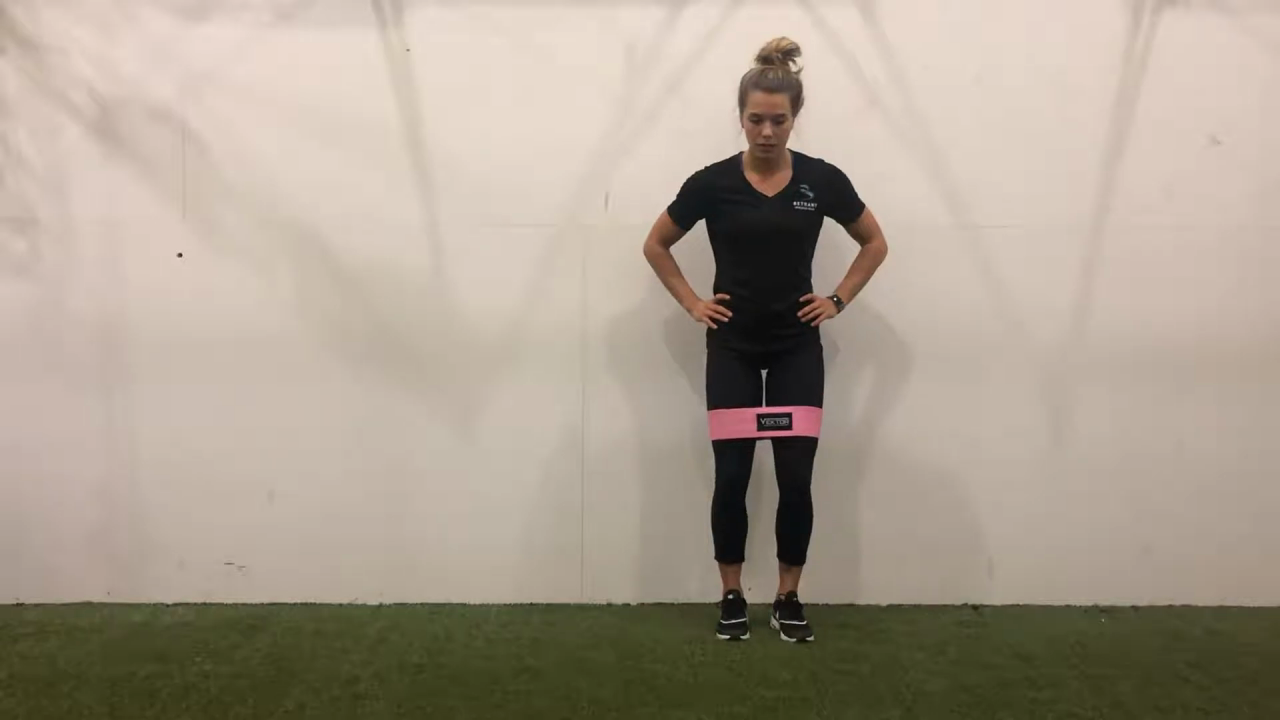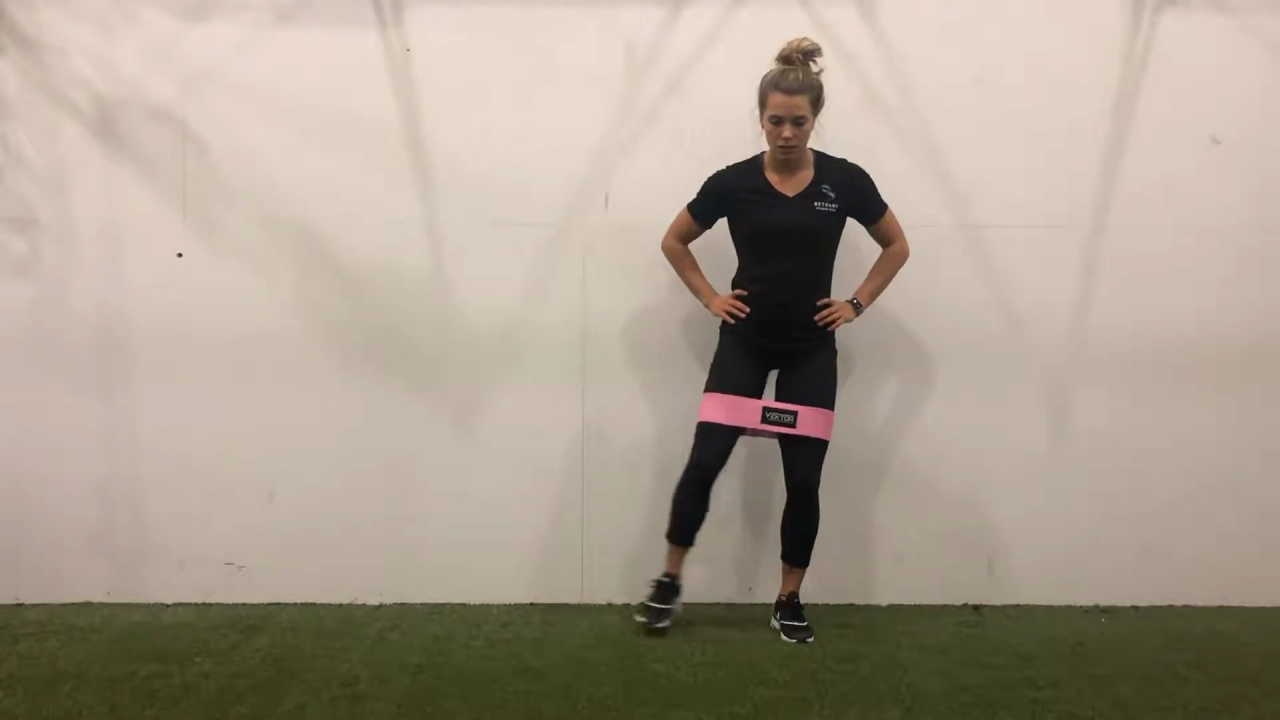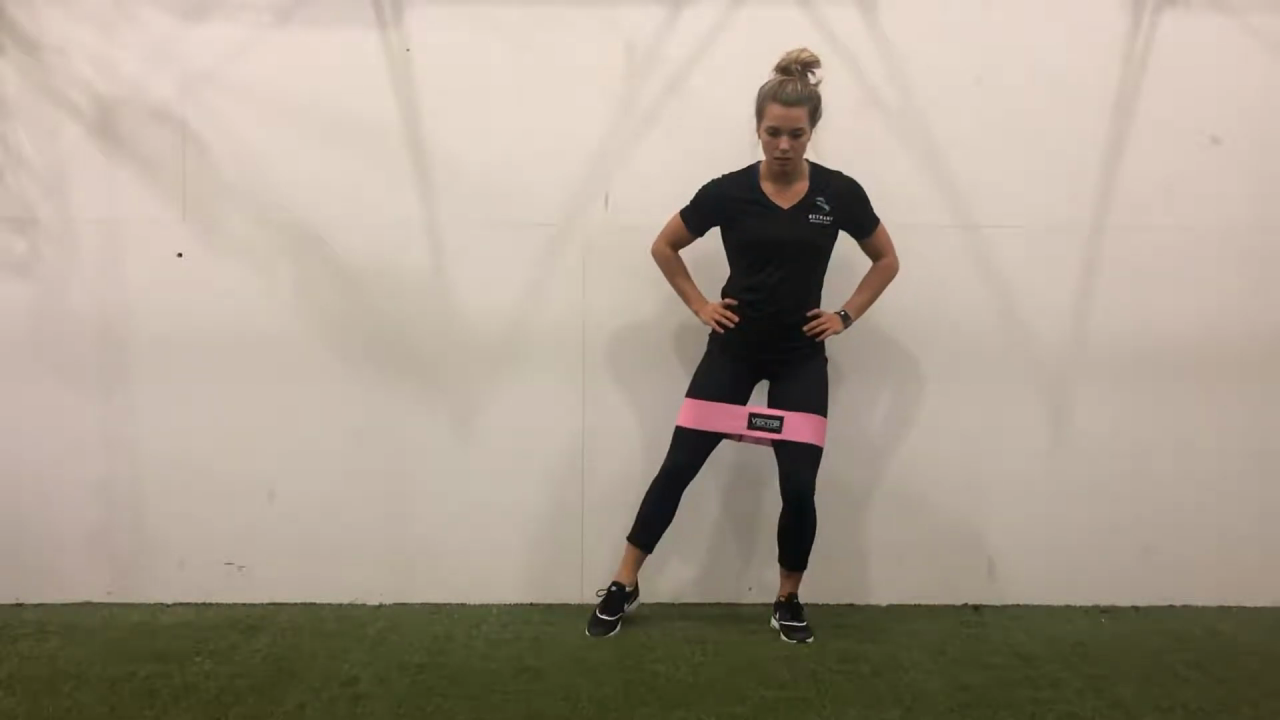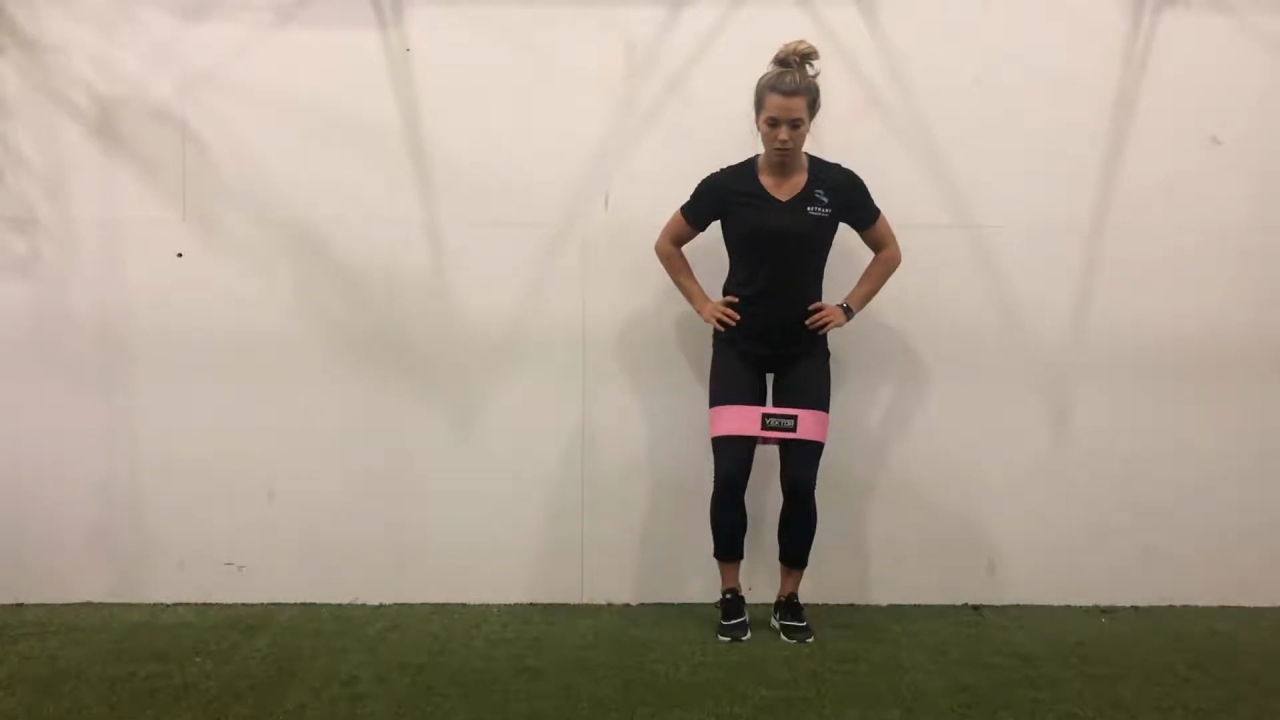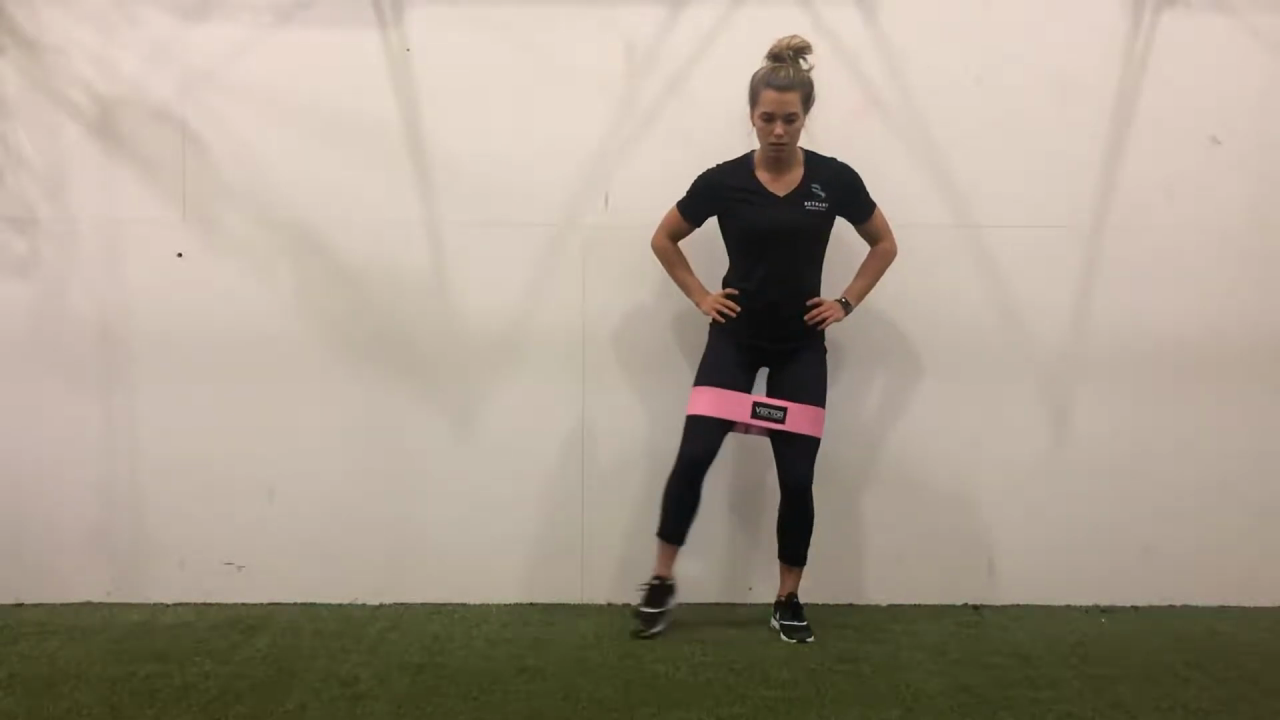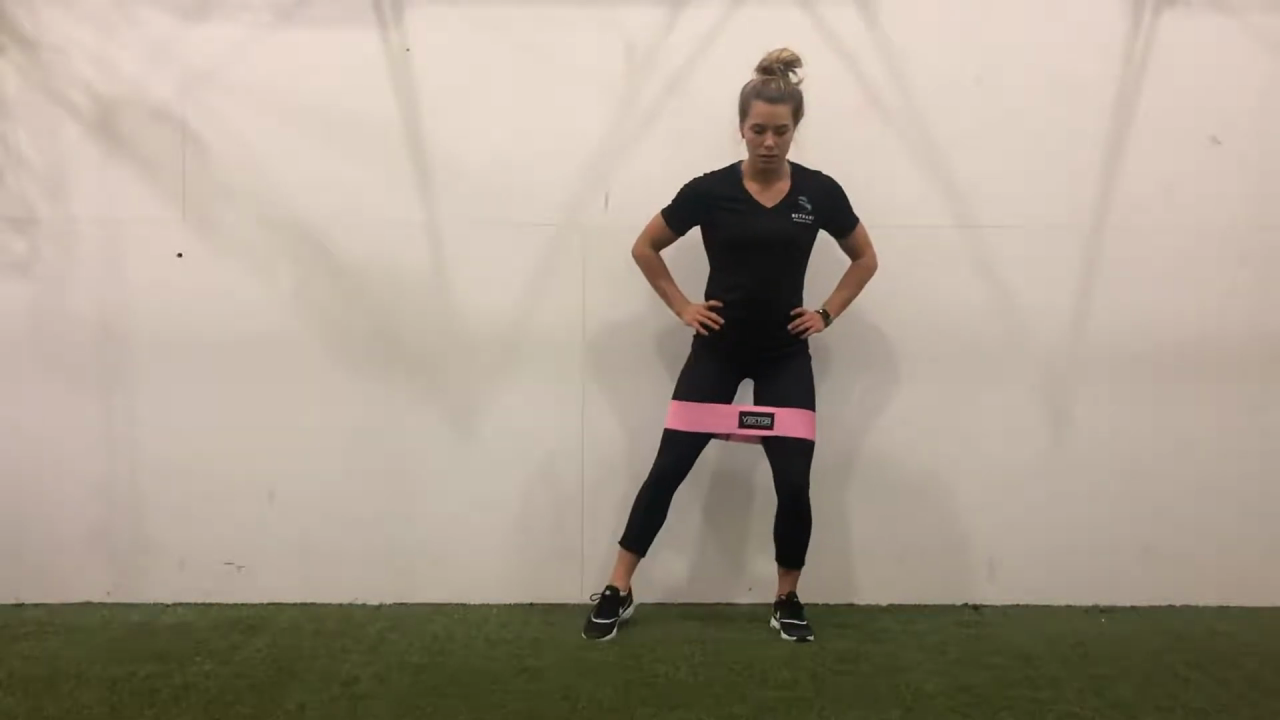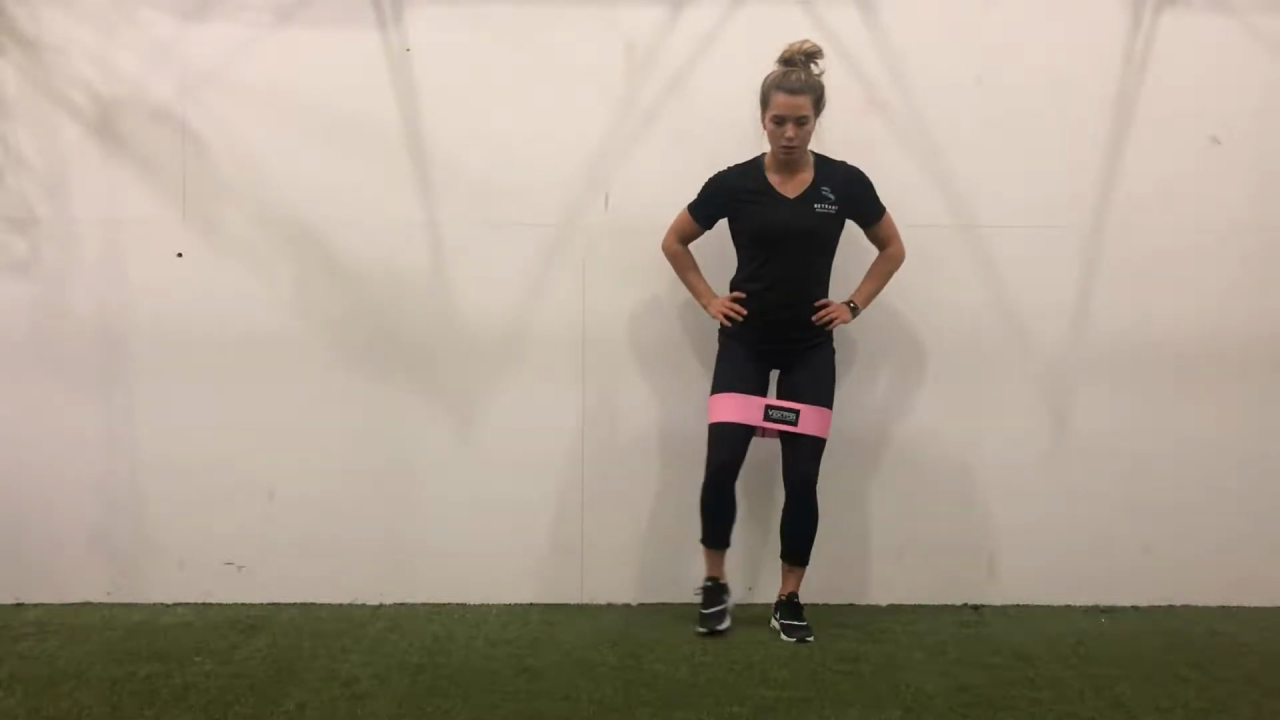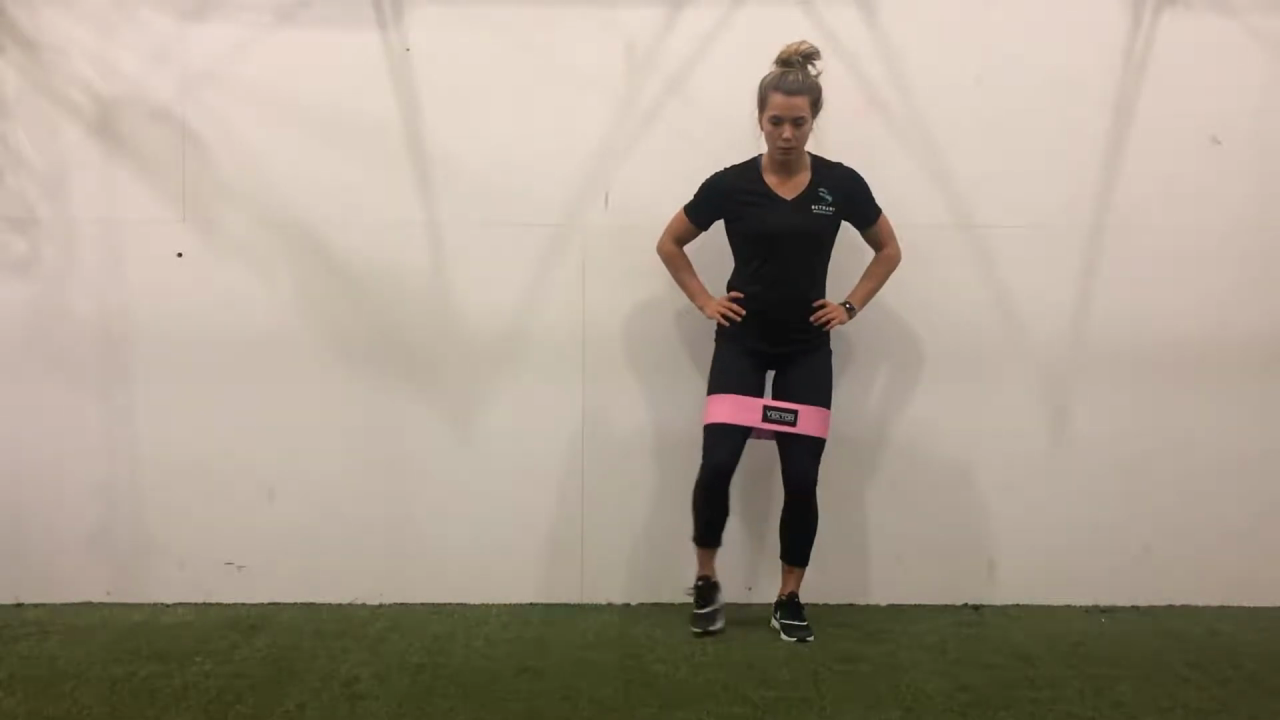
dt=0.5s
person 1, frame 1
left shoulder: (822, 179)
right shoulder: (713, 182)
left elbow: (874, 244)
right elbow: (655, 246)
left wrist: (837, 300)
right wrist: (692, 302)
left hip: (797, 348)
right hip: (732, 347)
left knee: (796, 480)
right knee: (731, 477)
left ankle: (788, 599)
right ankle: (732, 596)
person 1, frame 2
left shoulder: (845, 179)
right shoulder: (734, 182)
left elbow: (897, 246)
right elbow: (674, 241)
left wrist: (856, 304)
right wrist: (710, 297)
left hip: (811, 349)
right hip: (745, 342)
left knee: (803, 481)
right knee: (703, 463)
left ankle: (789, 601)
right ankle: (670, 580)
person 1, frame 3
left shoulder: (839, 192)
right shoulder: (727, 191)
left elbow: (886, 261)
right elbow: (663, 247)
left wrist: (845, 316)
right wrist: (699, 305)
left hip: (801, 359)
right hip: (732, 350)
left knee: (799, 488)
right knee: (678, 468)
left ankle: (788, 601)
right ankle: (622, 587)
person 1, frame 4
left shoulder: (838, 184)
right shoulder: (727, 185)
left elbow: (888, 252)
right elbow: (667, 244)
left wrist: (848, 308)
right wrist: (702, 304)
left hip: (804, 353)
right hip: (738, 349)
left knee: (800, 484)
right knee: (730, 479)
left ankle: (788, 600)
right ankle: (731, 596)
person 1, frame 5
left shoulder: (835, 178)
right shoulder: (723, 181)
left elbow: (884, 245)
right elbow: (663, 239)
left wrist: (846, 301)
right wrist: (699, 295)
left hip: (801, 346)
right hip: (734, 337)
left knee: (797, 480)
right knee: (693, 457)
left ankle: (788, 602)
right ankle: (661, 581)
person 1, frame 6
left shoulder: (819, 192)
right shoulder: (709, 190)
left elbow: (865, 260)
right elbow: (645, 247)
left wrist: (827, 314)
right wrist: (682, 307)
left hip: (785, 357)
right hip: (718, 351)
left knee: (795, 487)
right knee: (669, 470)
left ankle: (787, 601)
right ankle: (616, 591)
person 1, frame 7
left shoulder: (844, 182)
right shoulder: (734, 182)
left elbow: (892, 249)
right elbow: (674, 242)
left wrist: (854, 305)
right wrist: (709, 299)
left hip: (810, 350)
right hip: (744, 343)
left knee: (801, 480)
right knee: (721, 466)
left ankle: (789, 600)
right ankle: (714, 585)
person 1, frame 8
left shoulder: (841, 183)
right shoulder: (731, 183)
left elbow: (888, 250)
right elbow: (670, 243)
left wrist: (851, 305)
right wrist: (704, 300)
left hip: (806, 351)
right hip: (741, 344)
left knee: (801, 481)
right knee: (717, 465)
left ankle: (789, 600)
right ankle: (707, 583)
